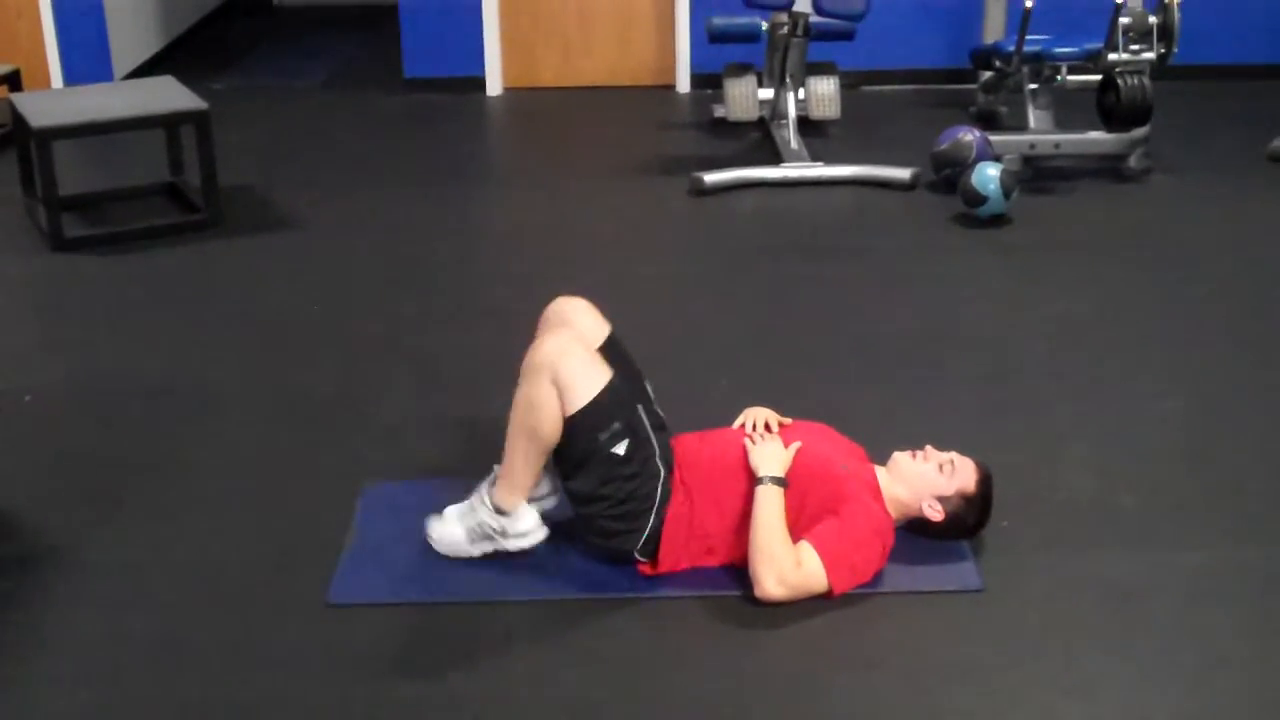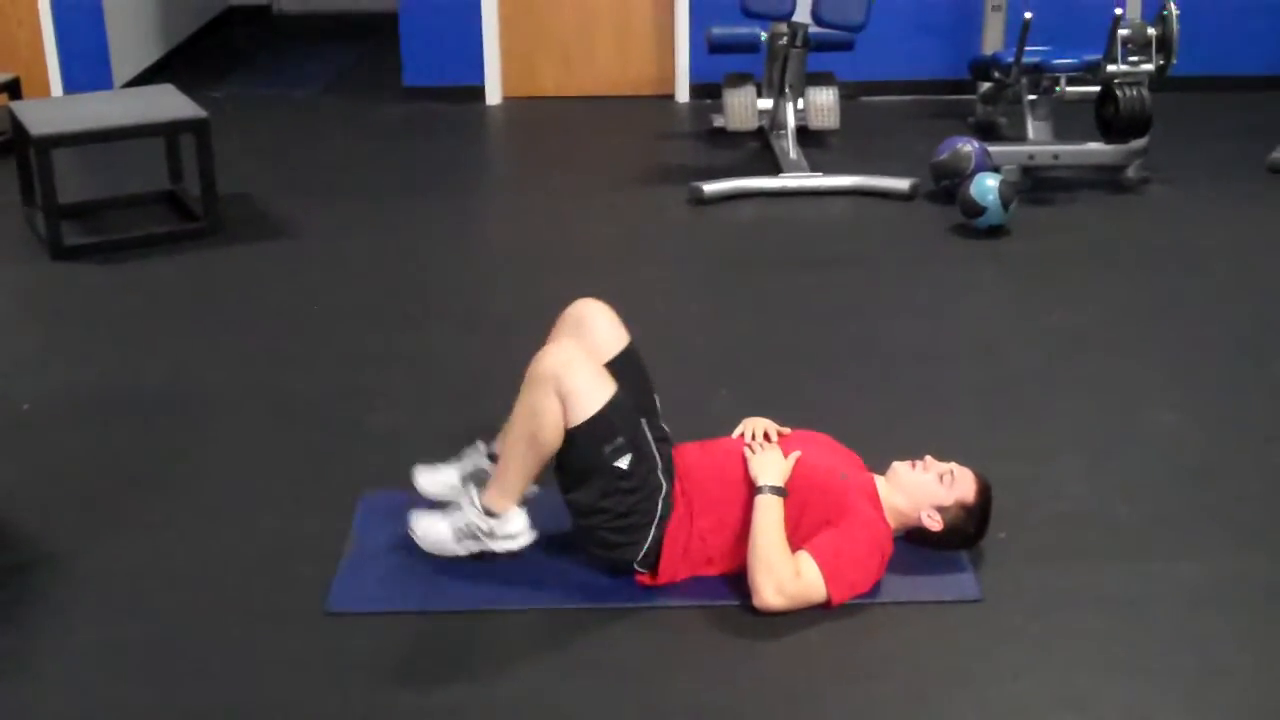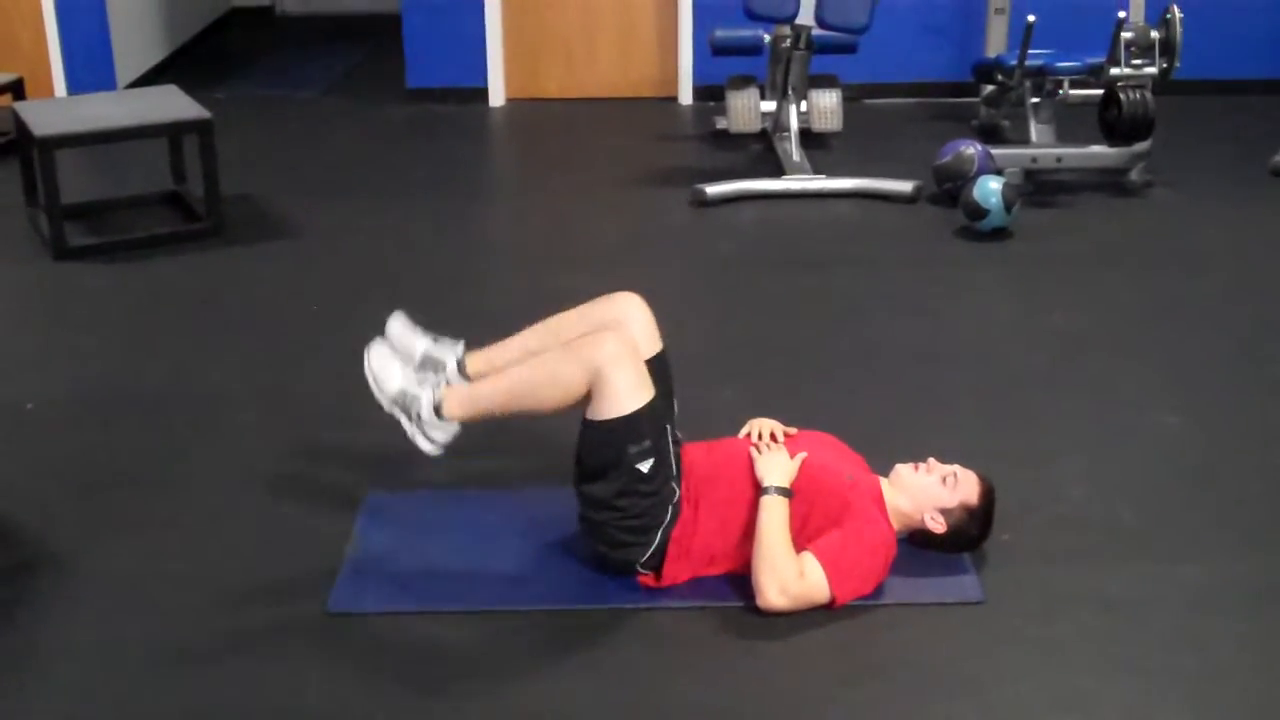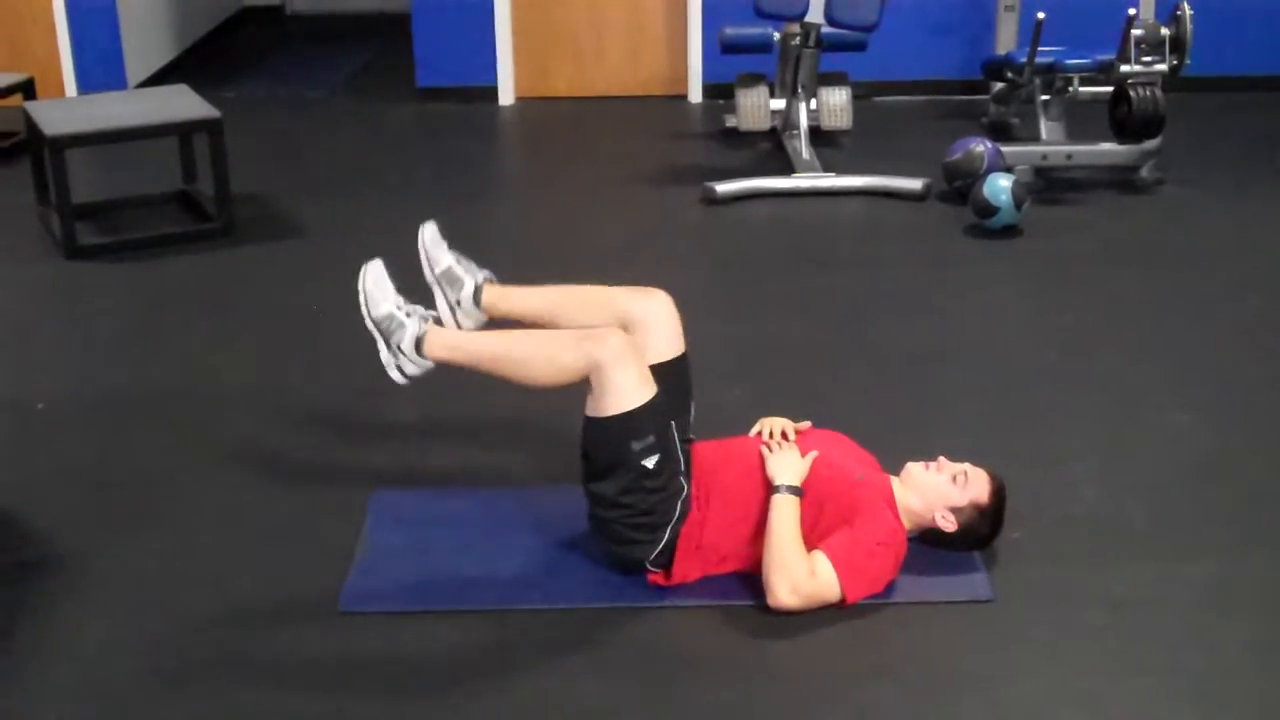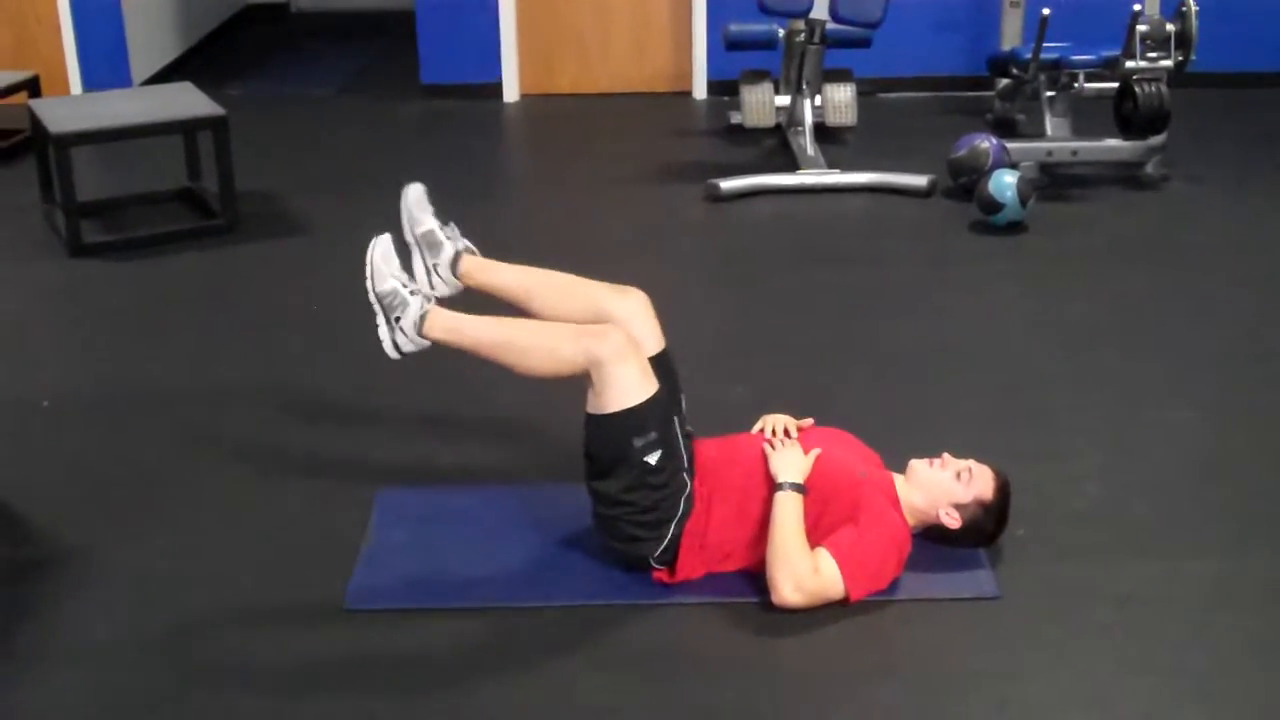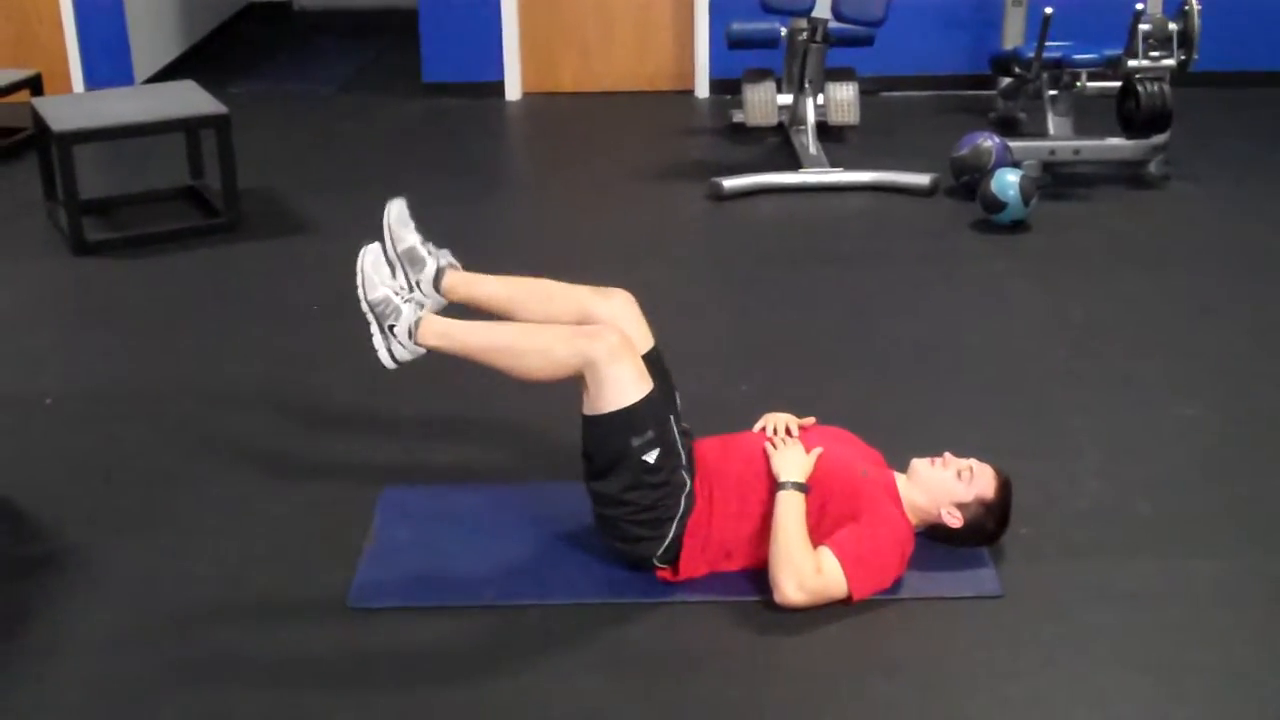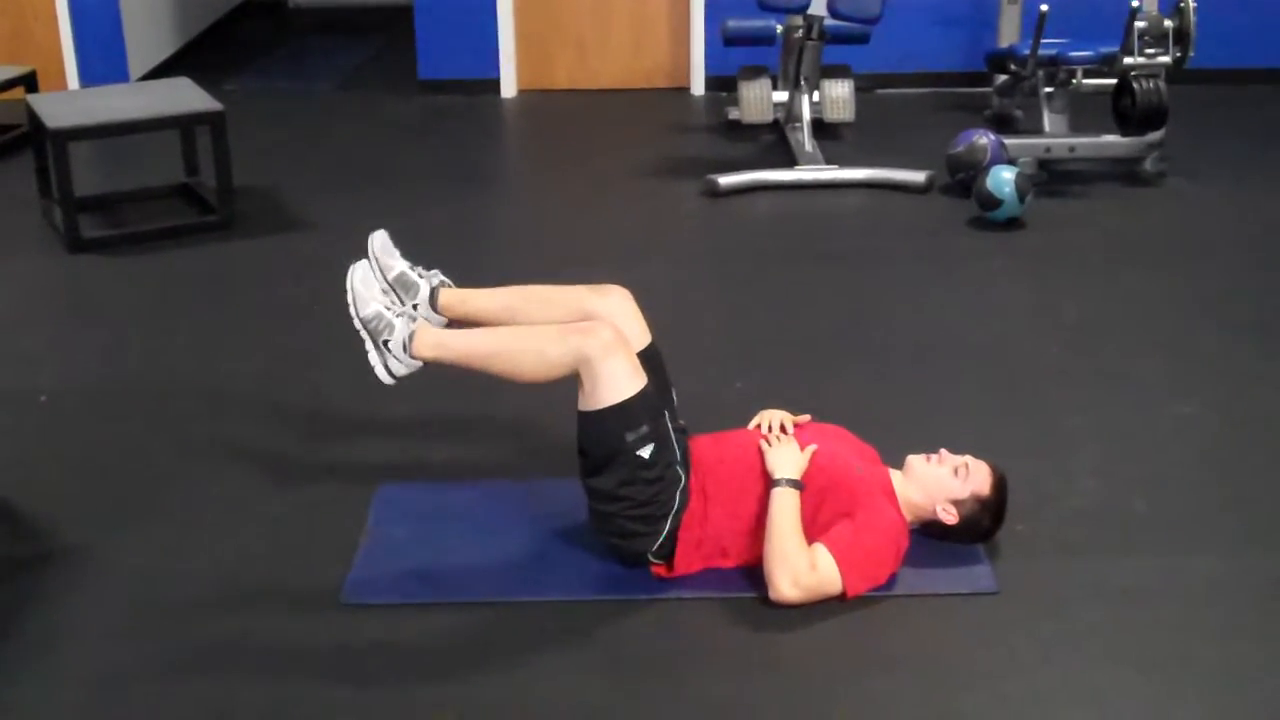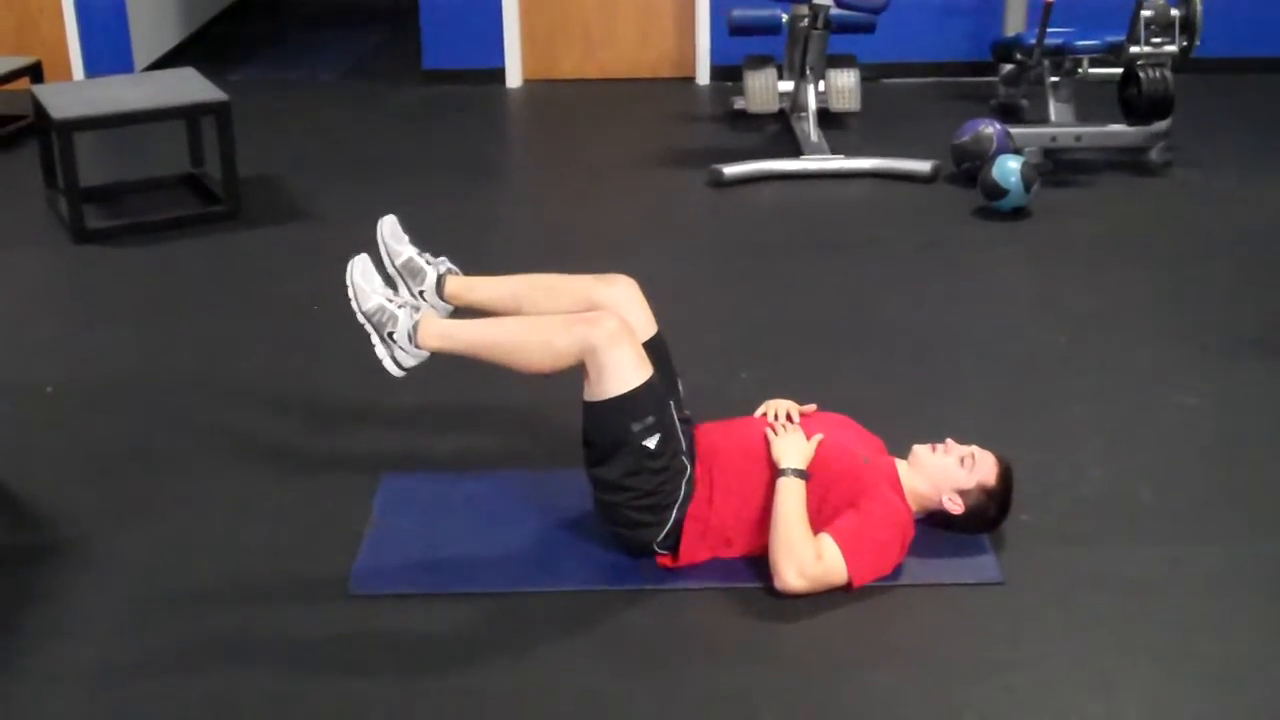
dt=0.3s
person 1, frame 1
left shoulder: (867, 526)
right shoulder: (853, 460)
left elbow: (773, 582)
left wrist: (771, 476)
right wrist: (763, 420)
left hip: (644, 515)
right hip: (663, 463)
left knee: (552, 355)
right knee: (568, 314)
left ankle: (508, 515)
right ankle: (530, 478)
person 1, frame 2
left shoulder: (866, 537)
right shoulder: (855, 474)
left elbow: (772, 592)
left wrist: (769, 486)
right wrist: (760, 431)
left hip: (645, 525)
right hip: (664, 470)
left knee: (558, 364)
right knee: (587, 317)
left ankle: (495, 516)
right ankle: (499, 467)
person 1, frame 3
left shoulder: (870, 539)
right shoulder: (855, 470)
left elbow: (776, 592)
left wrist: (775, 488)
right wrist: (766, 429)
left hip: (647, 529)
right hip: (672, 472)
left knee: (610, 351)
right knee: (625, 311)
left ankle: (439, 409)
right ankle: (459, 369)
person 1, frame 4
left shoulder: (880, 542)
right shoulder: (868, 478)
left elbow: (787, 590)
left wrist: (785, 487)
right wrist: (776, 429)
left hip: (655, 525)
right hip: (682, 470)
left knee: (608, 348)
right knee: (650, 309)
left ankle: (422, 345)
right ankle: (477, 299)
person 1, frame 5
left shoulder: (884, 536)
right shoulder: (870, 467)
left elbow: (790, 588)
left wrist: (790, 484)
right wrist: (782, 426)
left hip: (661, 523)
right hip: (683, 468)
left knee: (610, 344)
right knee: (625, 305)
left ankle: (420, 323)
right ankle: (451, 265)
person 1, frame 6
left shoulder: (886, 535)
right shoulder: (871, 467)
left elbow: (793, 586)
left wrist: (791, 480)
right wrist: (781, 423)
left hip: (662, 521)
right hip: (683, 466)
left knee: (603, 345)
right knee: (613, 304)
left ankle: (414, 331)
right ankle: (440, 279)
person 1, frame 7
left shoulder: (882, 532)
right shoulder: (865, 462)
left elbow: (787, 584)
left wrist: (786, 479)
right wrist: (775, 420)
left hip: (658, 516)
right hip: (678, 461)
left knee: (595, 340)
right knee: (608, 301)
left ankle: (410, 344)
right ankle: (434, 301)
person 1, frame 8
left shoulder: (886, 521)
right shoulder: (873, 457)
left elbow: (793, 574)
left wrist: (792, 468)
right wrist: (781, 410)
left hip: (664, 507)
right hip: (685, 449)
left knee: (602, 331)
right knee: (615, 291)
left ankle: (415, 335)
right ankle: (442, 288)
